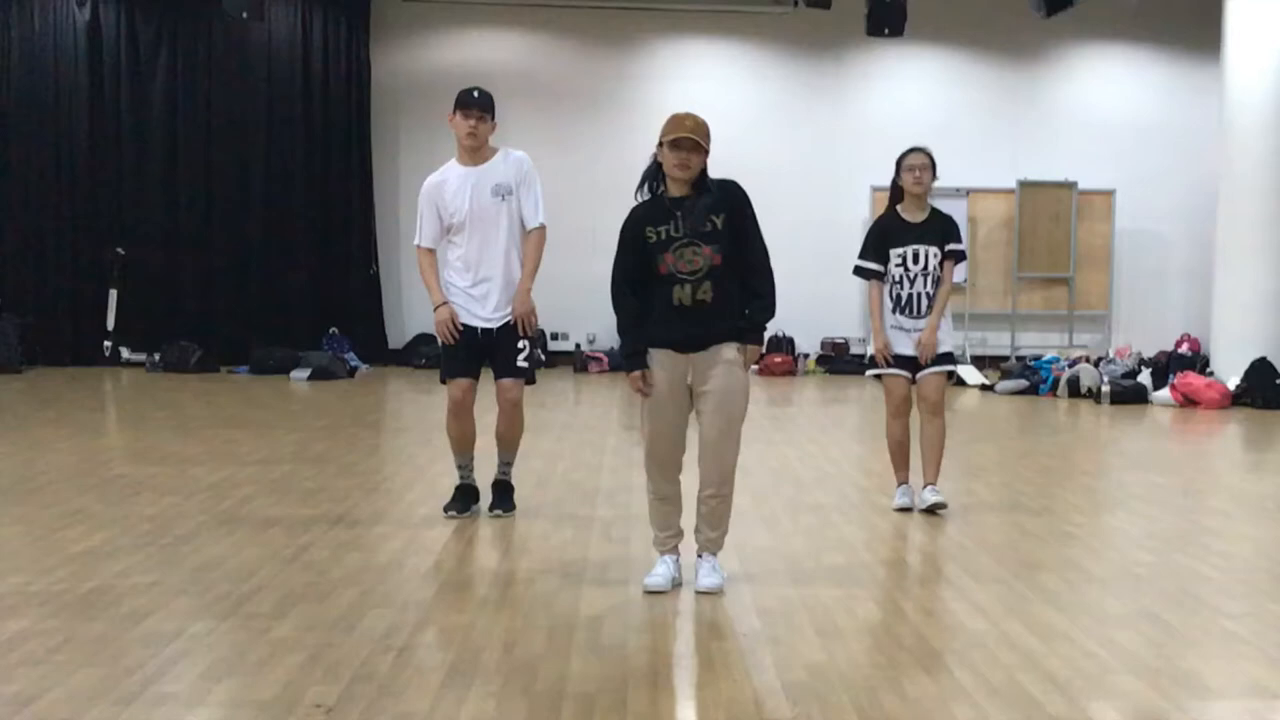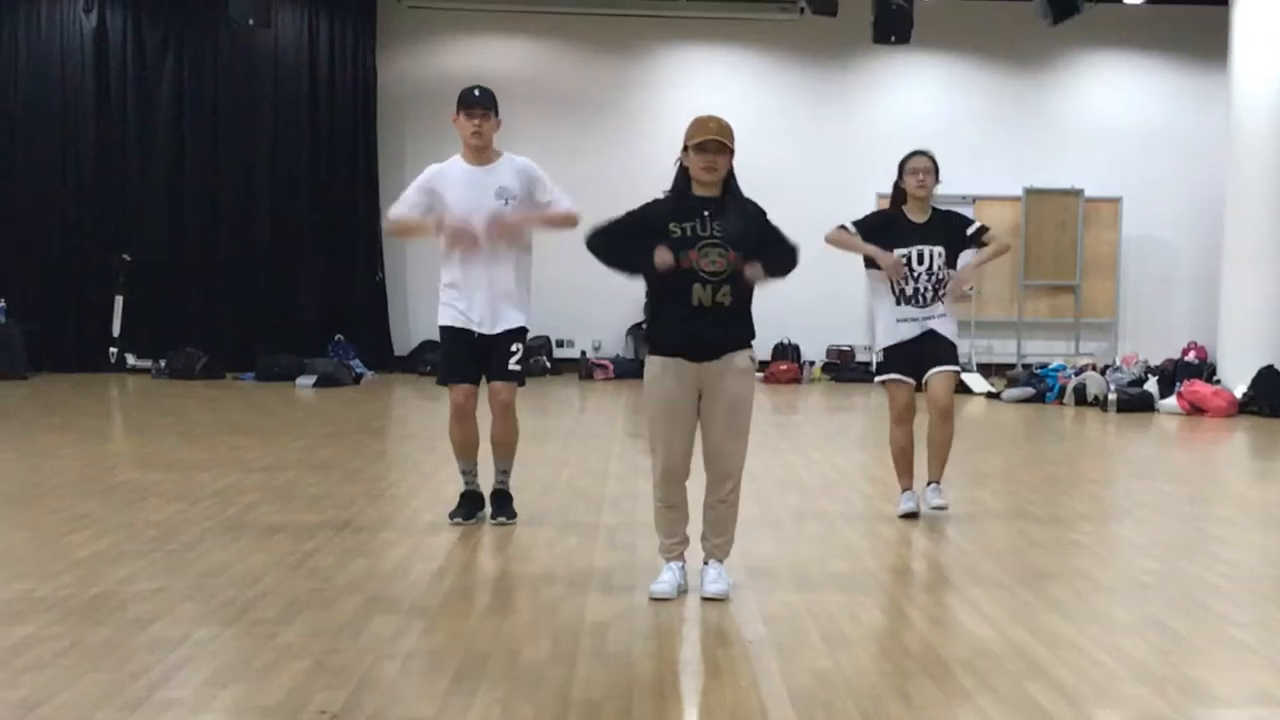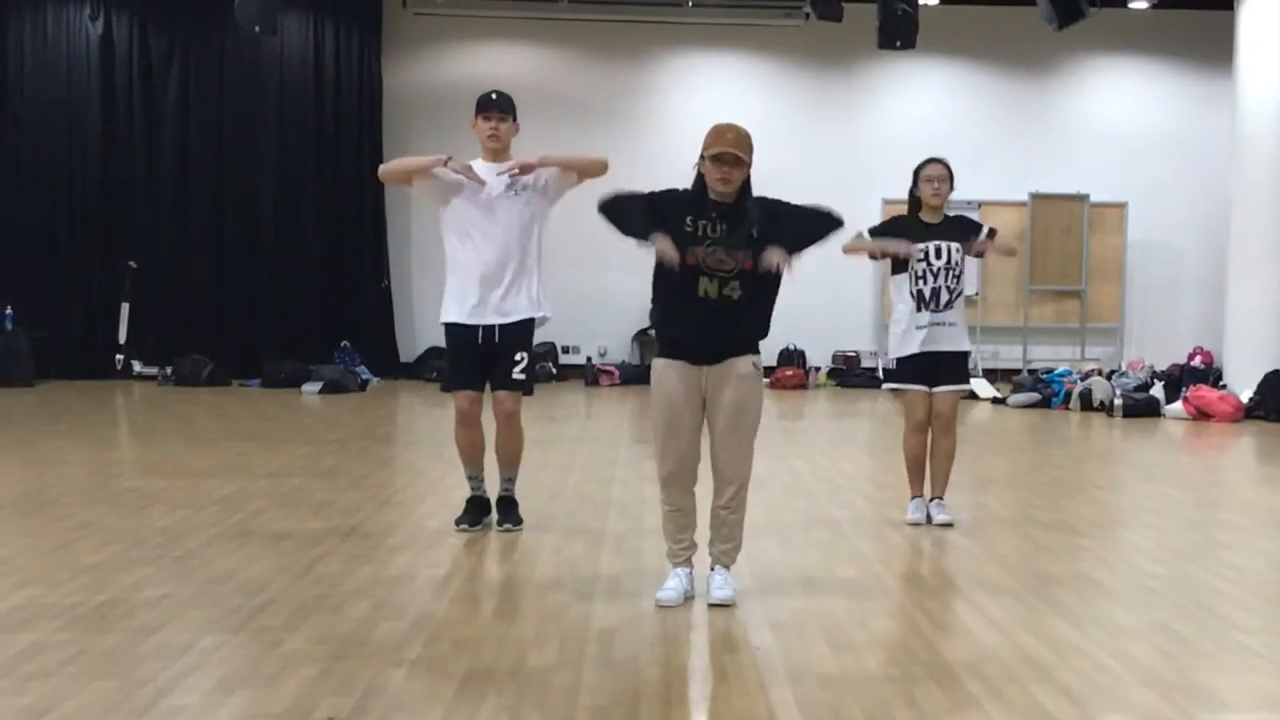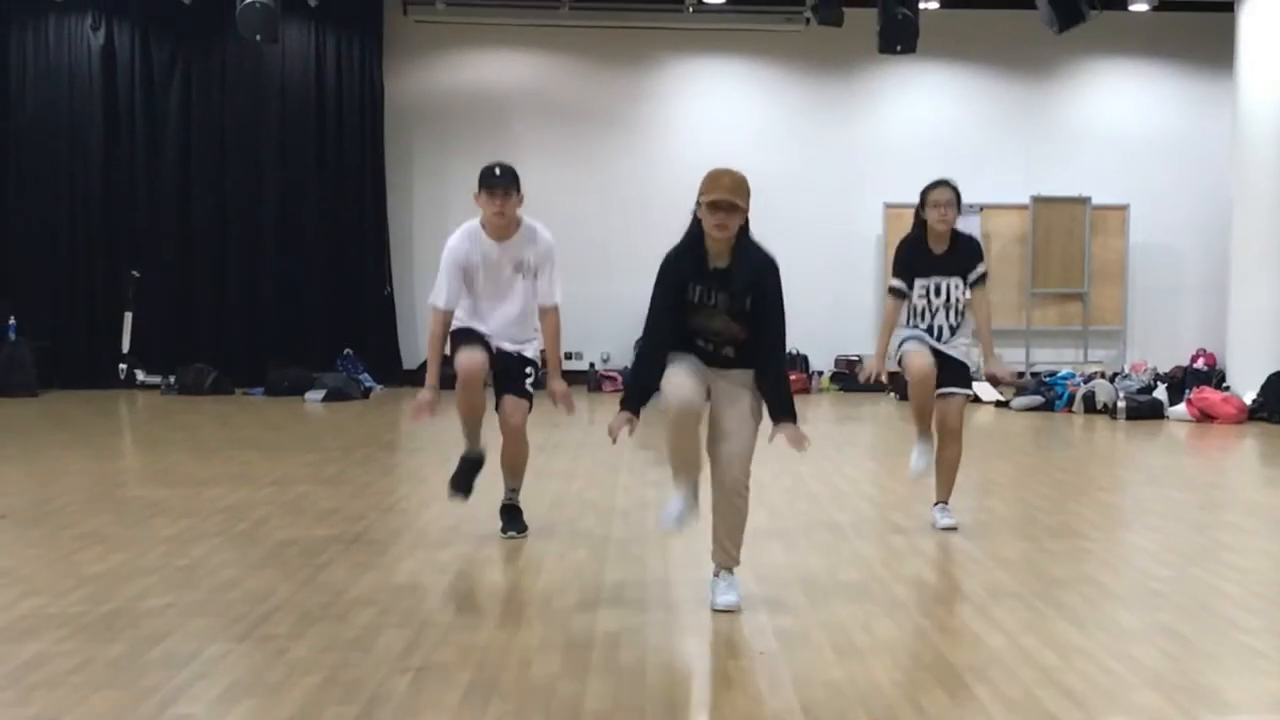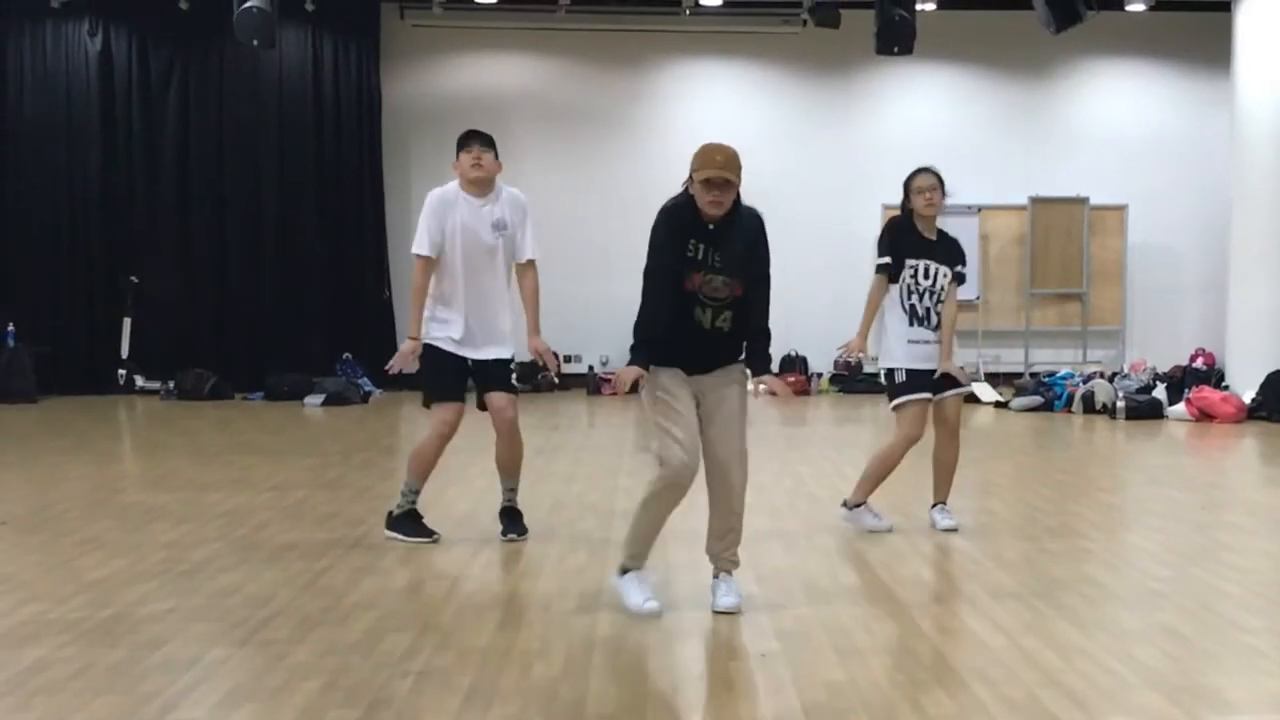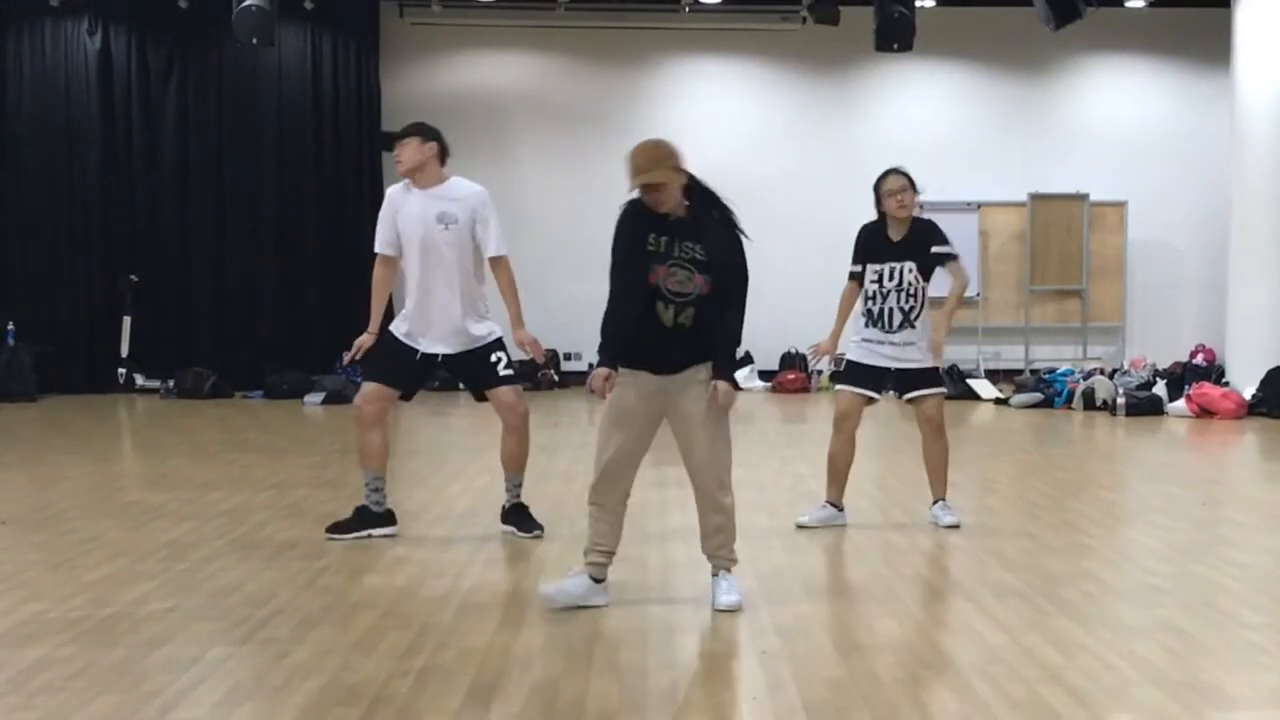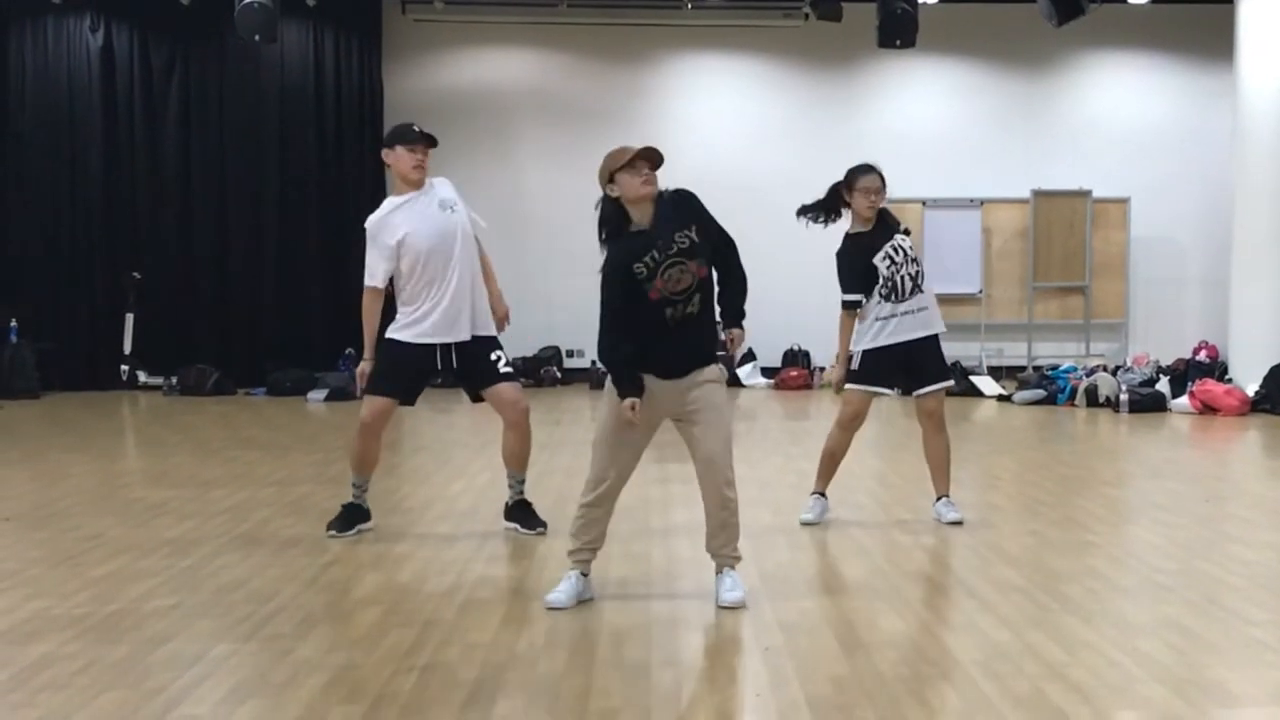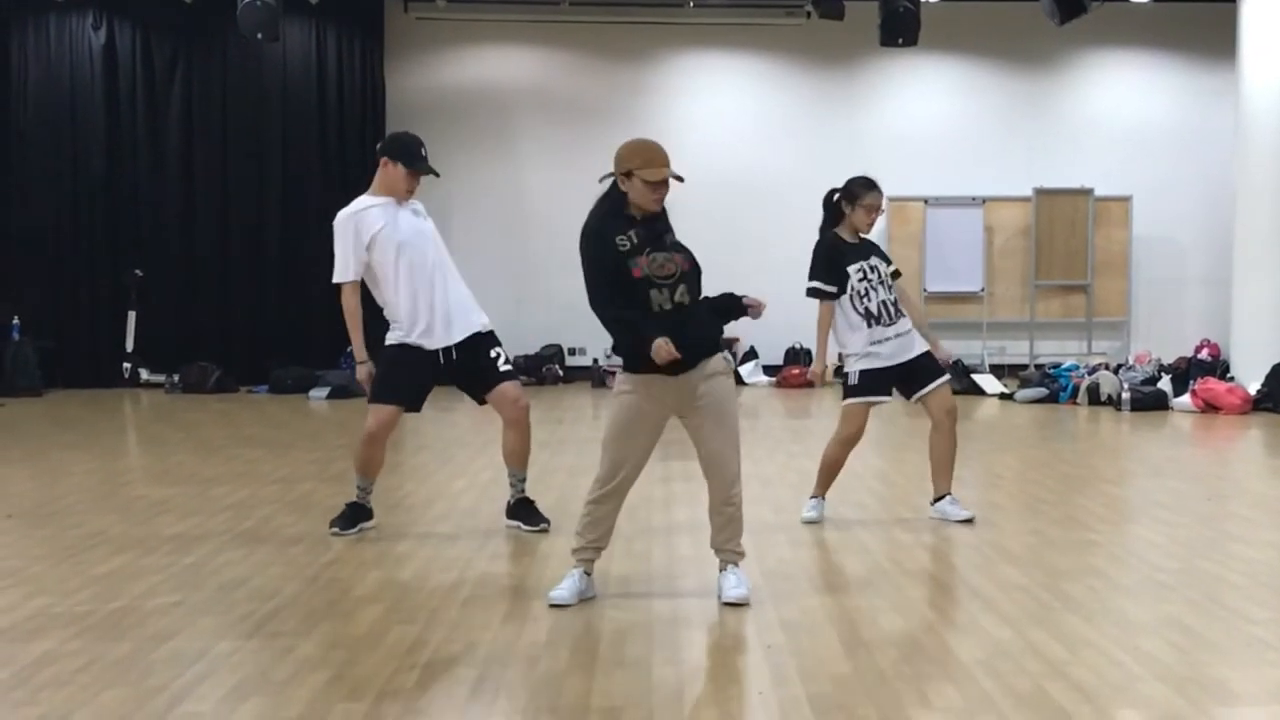
dt=0.4s
person 1, frame 1
left shoulder: (730, 199)
right shoulder: (643, 217)
left elbow: (757, 267)
right elbow: (625, 290)
left wrist: (755, 329)
right wrist: (633, 357)
left hip: (723, 351)
right hip: (662, 353)
left knee: (718, 461)
right knee: (660, 460)
left ankle: (709, 555)
right ankle: (667, 554)
person 1, frame 2
left shoulder: (746, 213)
right shoulder: (662, 210)
left elbow: (782, 251)
right elbow: (602, 240)
left wrist: (768, 267)
right wrist: (648, 259)
left hip: (731, 358)
right hip: (669, 356)
left knee: (726, 468)
right knee: (668, 467)
left ankle: (716, 561)
right ankle: (672, 560)
person 1, frame 3
left shoulder: (764, 214)
right shoulder: (677, 206)
left elbow: (828, 221)
right elbow: (612, 206)
left wrist: (786, 246)
right wrist: (652, 235)
left hip: (738, 361)
right hip: (677, 358)
left knee: (732, 472)
right knee: (673, 471)
left ankle: (721, 567)
right ankle: (680, 566)
person 1, frame 4
left shoulder: (761, 266)
right shoulder: (678, 263)
left elbow: (773, 339)
right elbow: (656, 333)
left wrist: (783, 414)
right wrist: (631, 405)
left hip: (740, 376)
right hip: (688, 365)
left knee: (733, 477)
right knee: (679, 400)
left ankle: (725, 573)
right ankle: (686, 486)
person 1, frame 5
left shoulder: (749, 228)
right shoulder: (673, 219)
left elbow: (756, 306)
right elbow: (656, 294)
left wrist: (760, 367)
right wrist: (641, 359)
left hip: (724, 372)
right hip: (670, 369)
left knee: (730, 475)
right knee: (678, 465)
left ankle: (724, 573)
right ankle: (631, 568)
person 1, frame 6
left shoulder: (718, 228)
right shoulder: (634, 223)
left elbow: (732, 306)
right elbow: (619, 297)
left wrist: (723, 371)
right wrist: (607, 360)
left hip: (697, 375)
right hip: (636, 374)
left knee: (713, 477)
right knee: (609, 474)
left ankle: (722, 571)
right ankle: (593, 576)
person 1, frame 7
left shoulder: (684, 206)
right shoulder: (621, 254)
left elbow: (727, 257)
right elbow: (613, 333)
left wrist: (734, 316)
right wrist: (628, 390)
left hip: (700, 373)
right hip: (640, 379)
left knee: (718, 475)
right knee: (604, 479)
left ankle: (726, 568)
right ankle: (579, 572)
person 1, frame 8
left shoulder: (666, 232)
right shoulder: (602, 229)
right elbow: (606, 302)
left wrist: (737, 305)
right wrist: (648, 338)
left hip: (707, 368)
right hip: (643, 376)
left knee: (724, 471)
right knee: (613, 475)
left ankle: (730, 564)
right ankle: (582, 569)
person 2, frame 1
left shoulder: (517, 166)
right shoulder: (436, 184)
left elbow: (536, 231)
right elbow: (426, 249)
left wrist: (524, 291)
right wrist: (439, 302)
left hip: (509, 310)
right hip: (460, 312)
left knee: (511, 398)
right knee: (458, 397)
left ankle: (503, 481)
right ankle: (465, 485)
person 2, frame 2
left shoulder: (523, 174)
right shoulder: (437, 177)
left elbow: (570, 215)
right elbow: (394, 222)
left wrist: (528, 220)
right wrist: (437, 225)
left hip: (508, 312)
right hip: (458, 311)
left knee: (503, 400)
right knee: (461, 402)
left ankle: (502, 489)
right ankle: (471, 490)
person 2, frame 3
left shoulder: (536, 175)
right shoulder: (453, 174)
left elbow: (599, 165)
right elbow: (387, 173)
left wrist: (545, 161)
right wrist: (441, 162)
left hip: (517, 310)
right hip: (464, 311)
left knee: (507, 408)
right knee: (465, 408)
left ankle: (507, 496)
right ankle: (476, 498)
person 2, frame 4
left shoulder: (539, 241)
right shoulder: (461, 243)
left elbow: (548, 308)
right elbow: (441, 310)
left wrist: (555, 374)
right wrist: (430, 381)
left hip: (519, 342)
right hip: (473, 332)
left knee: (514, 422)
right knee: (472, 369)
left ankle: (511, 506)
right ankle: (472, 451)
person 2, frame 5
left shoulder: (514, 202)
right shoulder: (440, 200)
left elbow: (526, 269)
right elbow: (423, 269)
left wrist: (534, 333)
right wrist: (413, 336)
left hip: (495, 337)
right hip: (443, 334)
left knee: (506, 416)
right knee: (445, 424)
left ankle: (510, 507)
right ankle: (404, 512)
person 2, frame 6
left shoulder: (470, 195)
right shoulder: (395, 198)
left elbow: (498, 260)
right elbow: (385, 265)
left wrist: (519, 324)
right wrist: (372, 329)
left hip: (473, 332)
right hip: (411, 332)
left knee: (515, 410)
right knee: (366, 406)
left ankle: (514, 506)
right ankle: (376, 510)
person 2, frame 7
left shoulder: (444, 189)
right shoulder: (382, 221)
right elbow: (374, 290)
left wrist: (494, 292)
right wrist: (368, 355)
left hip: (473, 329)
right hip: (411, 335)
left knee: (516, 408)
right knee: (371, 418)
left ankle: (517, 503)
right ankle: (357, 506)
person 2, frame 8
left shoulder: (416, 209)
right shoulder: (353, 218)
right elbow: (349, 288)
right wrist: (361, 356)
left hip: (468, 328)
right hip: (409, 341)
left knee: (516, 406)
right knee: (376, 428)
left ankle: (518, 502)
right ankle: (360, 506)
person 3, frame 1
left shoulder: (945, 225)
right shoulder: (883, 226)
left elbow: (947, 282)
right elbow: (875, 284)
left wrist: (931, 327)
right wrist: (878, 332)
left hip: (932, 333)
right hip: (893, 333)
left knee: (932, 405)
right knee: (898, 406)
left ankle: (930, 486)
right ankle: (903, 486)
person 3, frame 2
left shoulder: (949, 221)
right shoulder: (886, 218)
left elbow: (1001, 243)
right elbow: (834, 236)
left wrist: (972, 265)
right wrist: (875, 254)
left hip: (937, 329)
right hip: (895, 331)
left knee: (942, 407)
right knee: (901, 411)
left ankle: (935, 484)
right ankle: (906, 490)
person 3, frame 3
left shoulder: (963, 226)
right shoulder: (901, 225)
left elbow: (1008, 248)
right elbow: (849, 247)
left wrist: (990, 247)
right wrist: (887, 246)
left hip: (950, 341)
right hip: (910, 338)
left knee: (946, 420)
right knee: (918, 422)
left ankle: (937, 500)
right ankle: (915, 498)
person 3, frame 4
left shoulder: (969, 247)
right shoulder: (909, 248)
left elbow: (979, 302)
right elbow: (894, 302)
left wrist: (990, 356)
right wrist: (879, 354)
left hip: (953, 349)
right hip: (915, 340)
left knee: (951, 426)
right knee: (921, 370)
left ankle: (942, 504)
right ankle: (922, 437)
person 3, frame 5
left shoulder: (952, 247)
right shoulder: (897, 229)
left elbow: (950, 301)
right elbow: (881, 283)
left wrist: (947, 355)
right wrist: (861, 335)
left hip: (938, 352)
right hip: (904, 352)
left knee: (950, 426)
right knee: (910, 433)
left ankle: (939, 506)
right ankle: (856, 502)
person 3, frame 6
left shoulder: (927, 233)
right shoulder: (868, 237)
left elbow: (960, 279)
right elbow: (853, 288)
left wrist: (943, 322)
right wrist: (832, 339)
left hip: (915, 349)
right hip: (867, 347)
left knee: (932, 421)
right knee: (844, 418)
left ankle: (940, 503)
right ankle: (833, 506)
person 3, frame 7
left shoulder: (886, 220)
right shoulder: (850, 250)
right elbow: (851, 308)
right wrist: (840, 362)
left hip: (923, 332)
right hip: (877, 339)
left knee: (933, 416)
right knee: (850, 416)
left ankle: (943, 500)
right ankle: (819, 496)
person 3, frame 8
left shoulder: (872, 249)
right shoulder: (828, 247)
left elbow: (901, 297)
right elbow: (825, 304)
left wrist: (934, 342)
right wrist: (820, 357)
left hip: (906, 347)
right hip: (865, 356)
left knee: (946, 412)
right knee: (849, 432)
left ankle: (942, 499)
right ankle: (817, 498)
